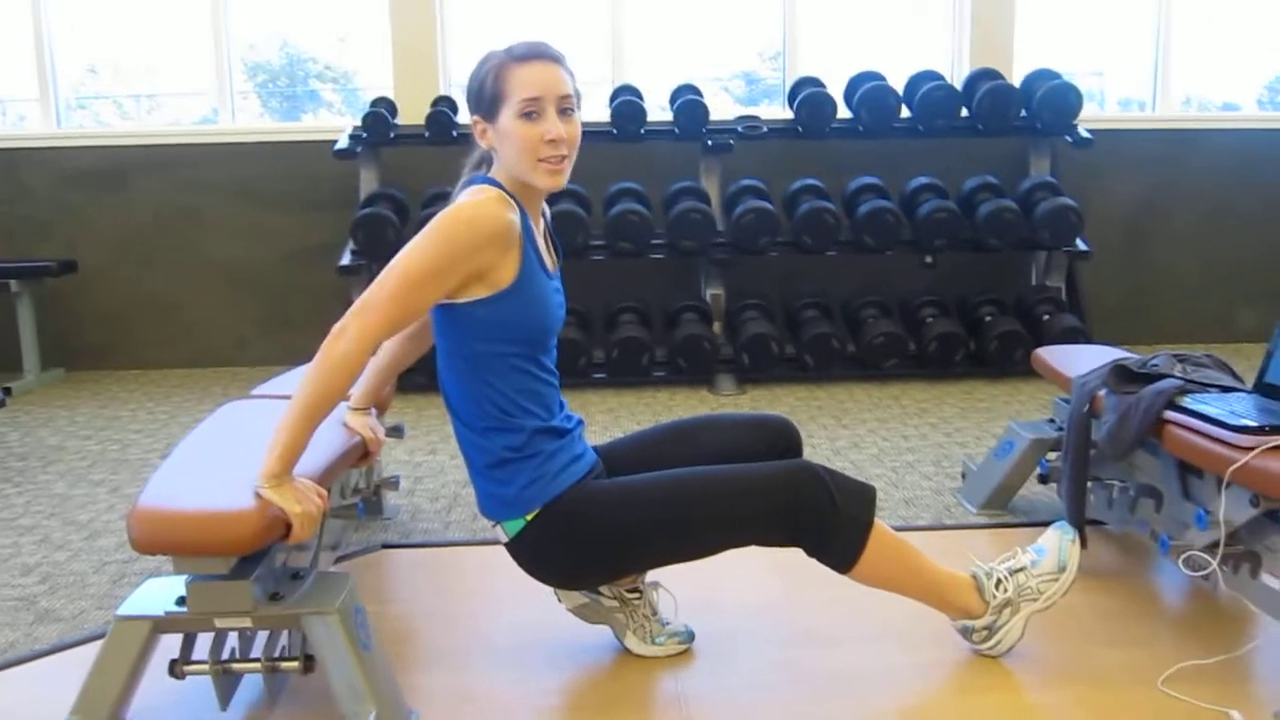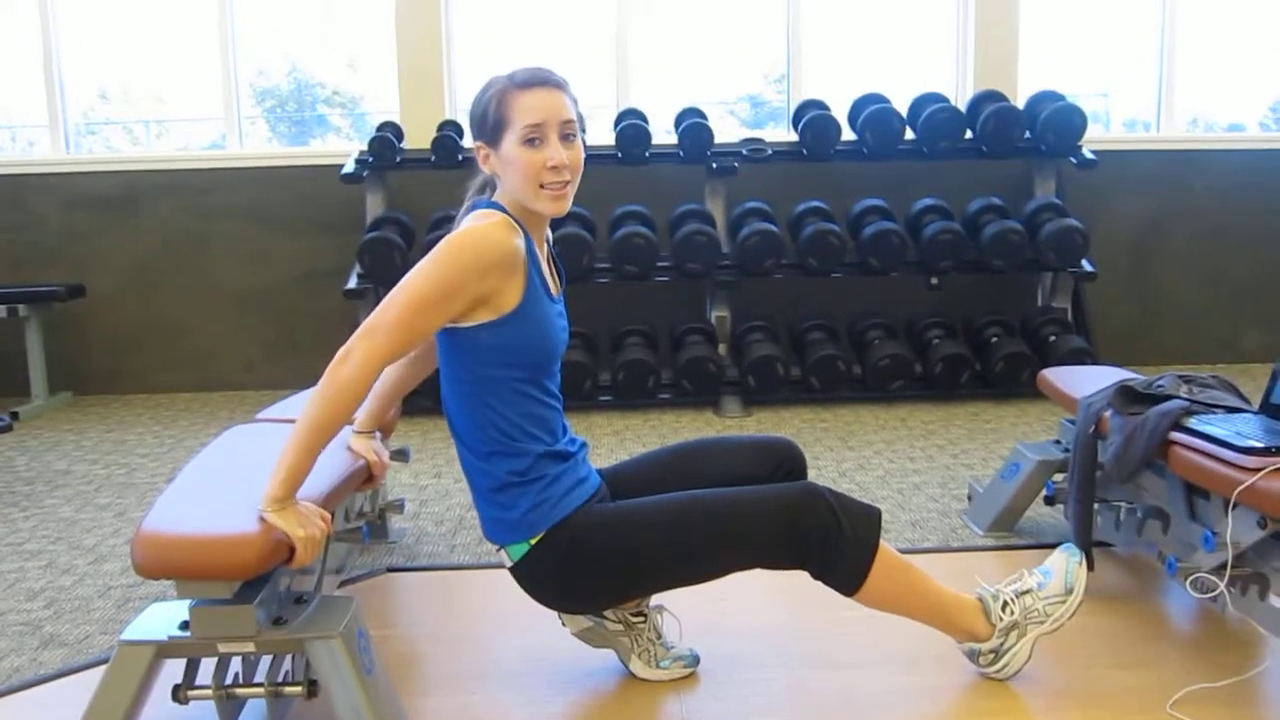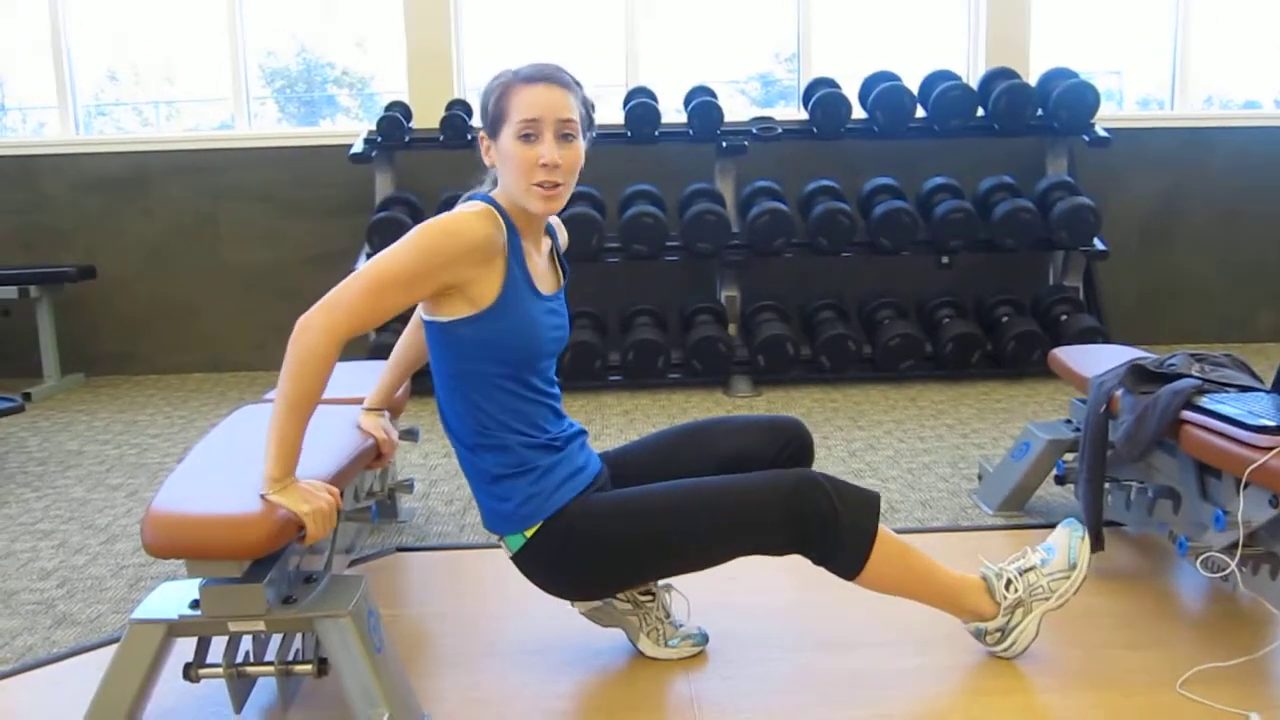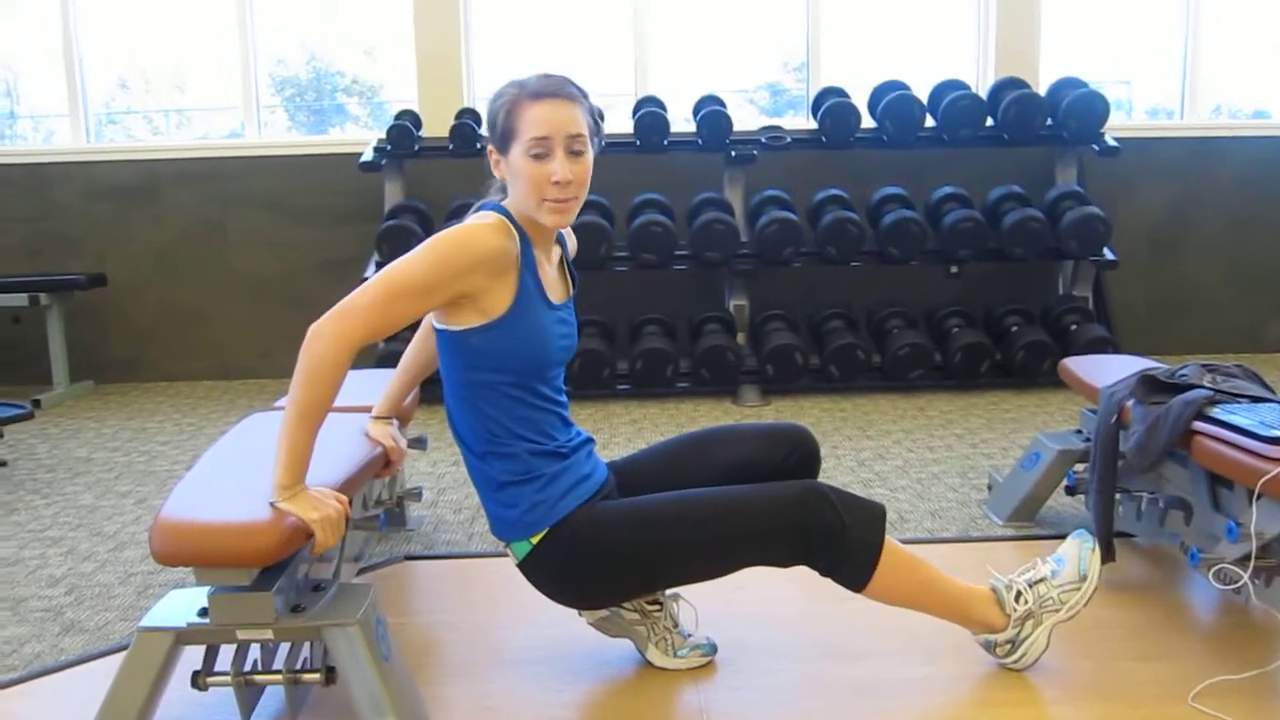
dt=0.5s
person 1, frame 1
left shoulder: (527, 212)
right shoulder: (483, 216)
left elbow: (427, 314)
right elbow: (356, 329)
left wrist: (366, 406)
right wrist: (278, 477)
left hip: (572, 475)
right hip: (551, 517)
left knee: (773, 440)
right knee: (803, 494)
left ankle: (615, 581)
right ankle: (979, 605)
person 1, frame 2
left shoulder: (531, 236)
right shoulder: (489, 241)
left elbow: (425, 339)
right elbow: (361, 354)
left wrist: (369, 431)
right wrist: (281, 503)
left hip: (576, 497)
right hip: (555, 540)
left knee: (777, 462)
right knee: (807, 517)
left ankle: (618, 608)
right ankle: (985, 627)
person 1, frame 3
left shoulder: (547, 233)
right shoulder: (470, 233)
left elbow: (439, 314)
right elbow: (319, 326)
left wrist: (379, 407)
right wrist: (282, 482)
left hip: (580, 481)
right hip: (553, 529)
left knee: (782, 442)
right knee: (806, 503)
left ankle: (629, 588)
right ankle: (988, 607)
person 1, frame 4
left shoulder: (555, 241)
right shoulder: (484, 243)
left elbow: (444, 323)
right elbow: (330, 334)
left wrist: (386, 416)
right wrist: (291, 488)
left hip: (589, 488)
right hip: (561, 536)
left knee: (789, 450)
right knee: (811, 514)
left ankle: (636, 597)
right ankle: (999, 617)
